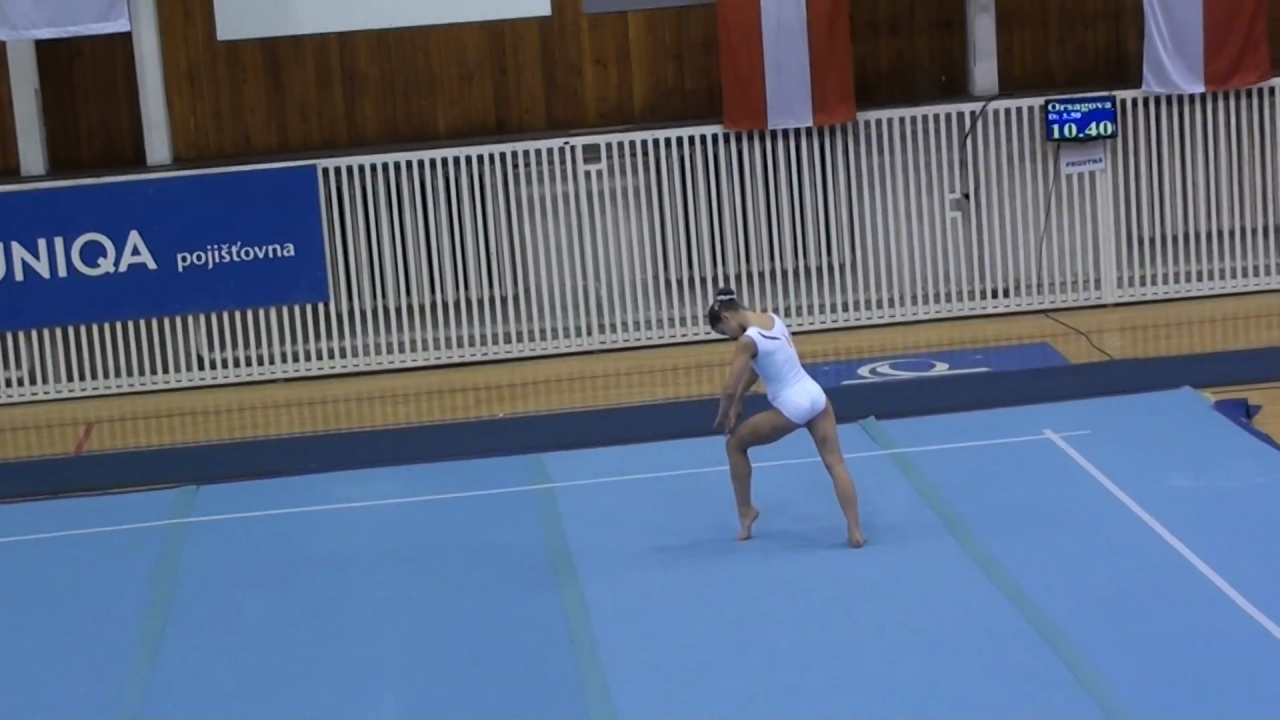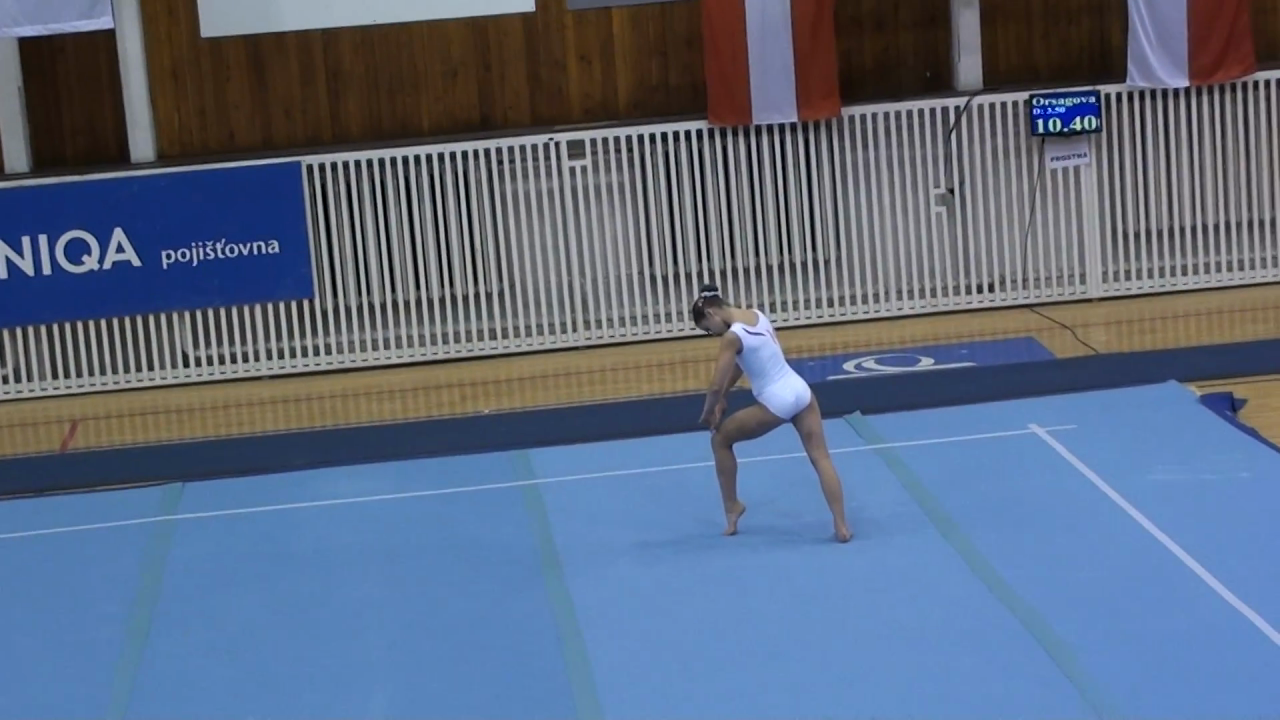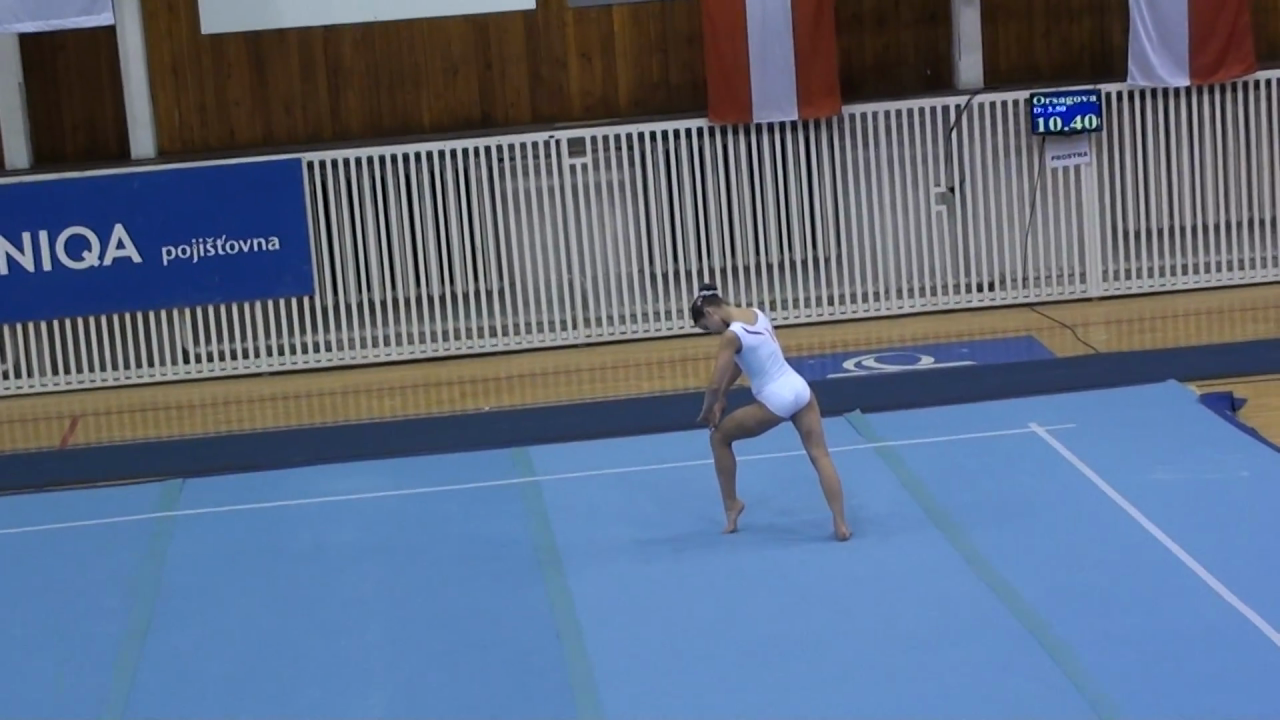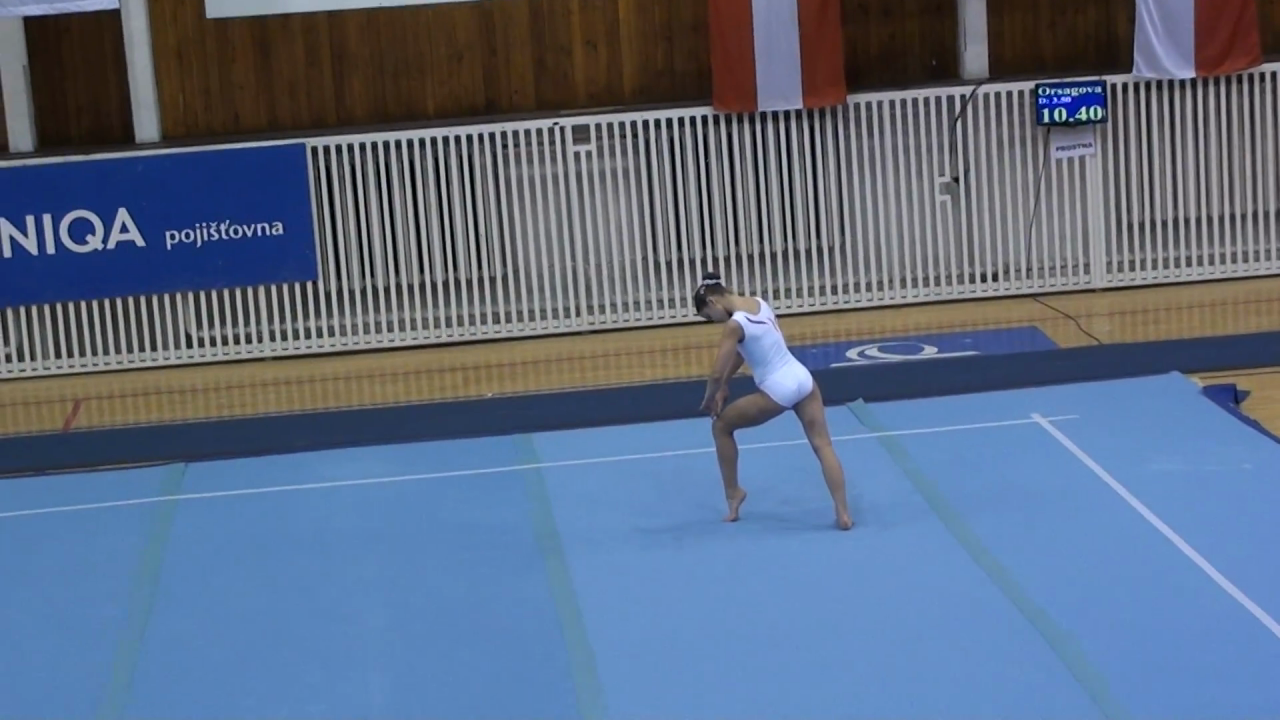
dt=0.2s
person 1, frame 1
left shoulder: (747, 341)
right shoulder: (774, 320)
left elbow: (729, 390)
left wrist: (723, 417)
right wrist: (738, 401)
left hip: (791, 408)
right hip: (816, 397)
left knee: (735, 444)
right knee: (835, 463)
left ankle: (746, 511)
right ankle: (855, 531)
person 1, frame 2
left shoulder: (732, 337)
right shoulder: (758, 315)
left elbow: (716, 386)
left wrist: (708, 413)
right wrist: (722, 399)
left hip: (776, 404)
right hip: (801, 391)
left knee: (720, 439)
right knee: (821, 458)
left ankle: (732, 506)
right ankle: (841, 526)
person 1, frame 3
left shoulder: (731, 336)
right shoulder: (757, 314)
left elbow: (714, 384)
left wrist: (707, 411)
right wrist: (722, 397)
left hip: (775, 402)
right hip: (800, 390)
left knee: (719, 437)
right knee: (821, 456)
left ankle: (731, 504)
right ankle: (840, 524)
person 1, frame 4
left shoulder: (734, 325)
right shoulder: (760, 303)
left elbow: (716, 373)
left wrist: (709, 400)
right wrist: (724, 385)
left hip: (778, 392)
right hip: (803, 380)
left knee: (721, 426)
right knee: (823, 445)
left ankle: (733, 492)
right ankle: (843, 513)
